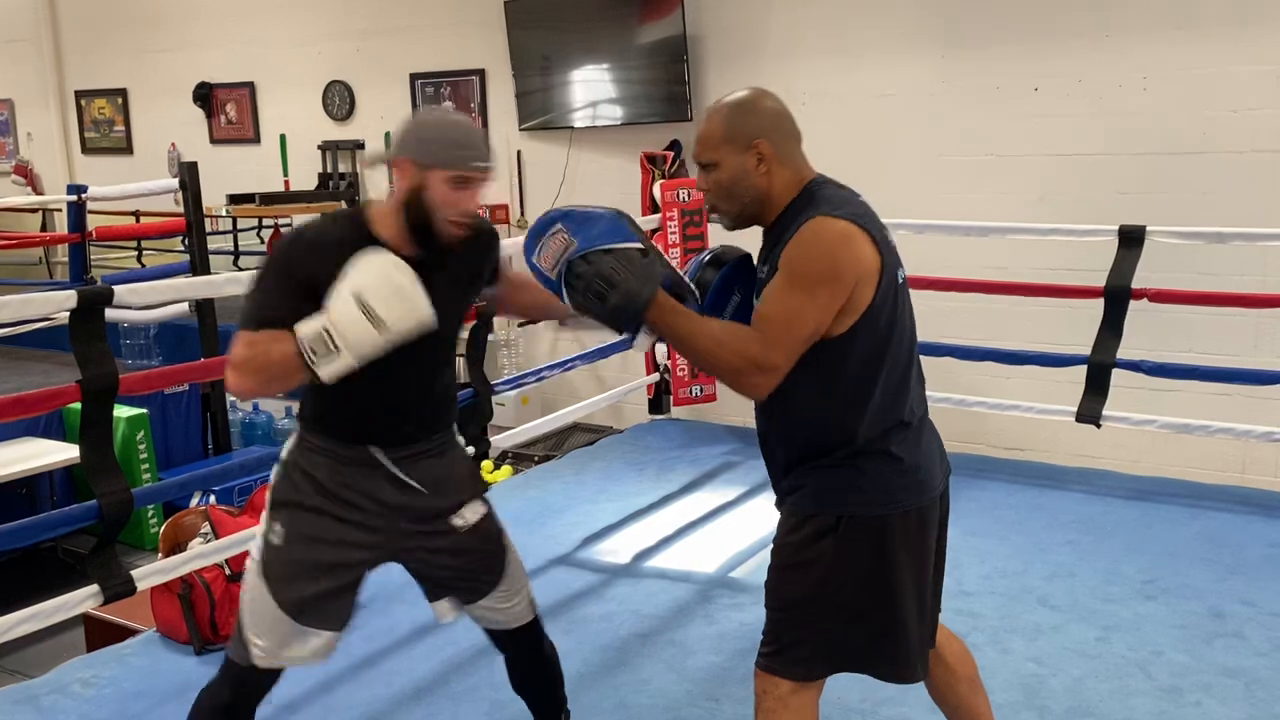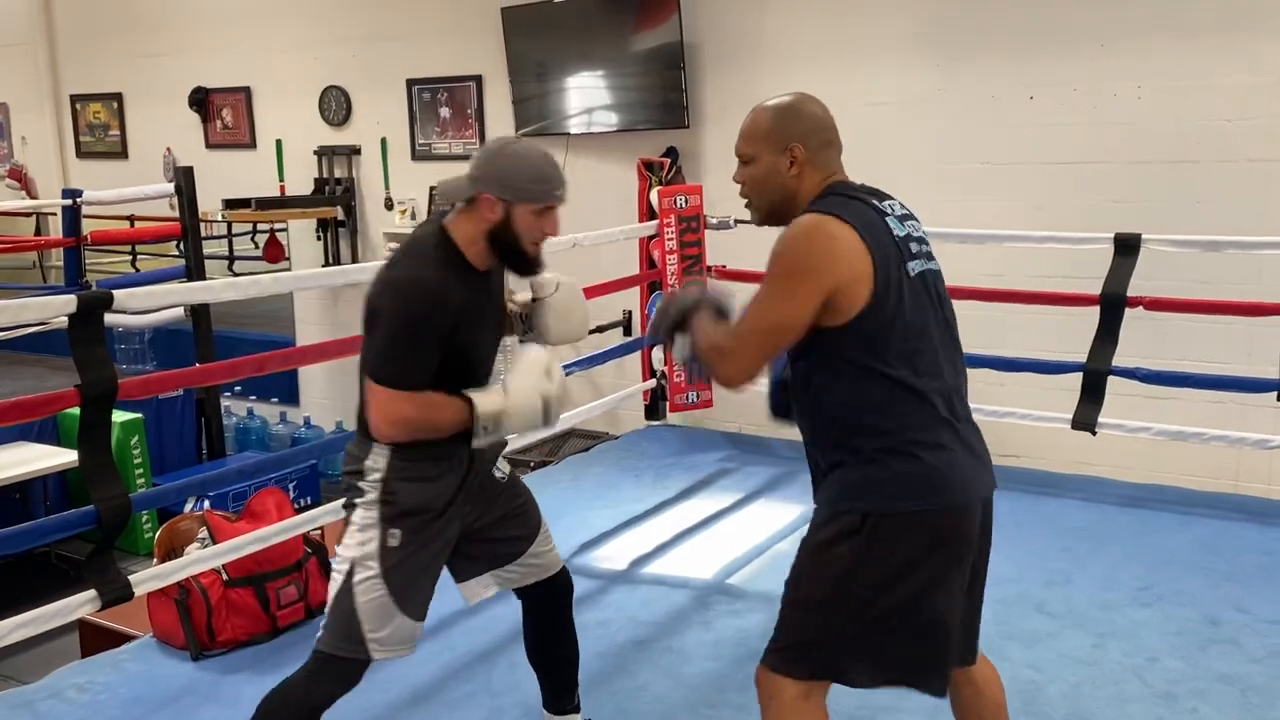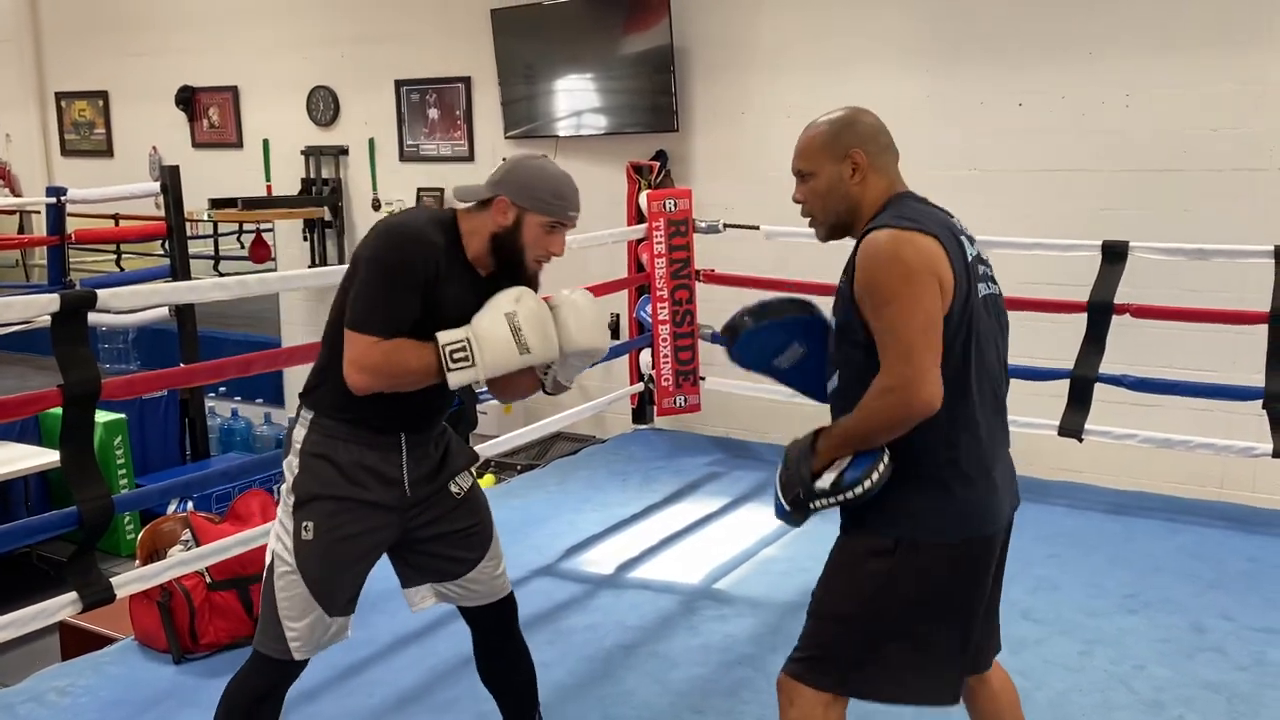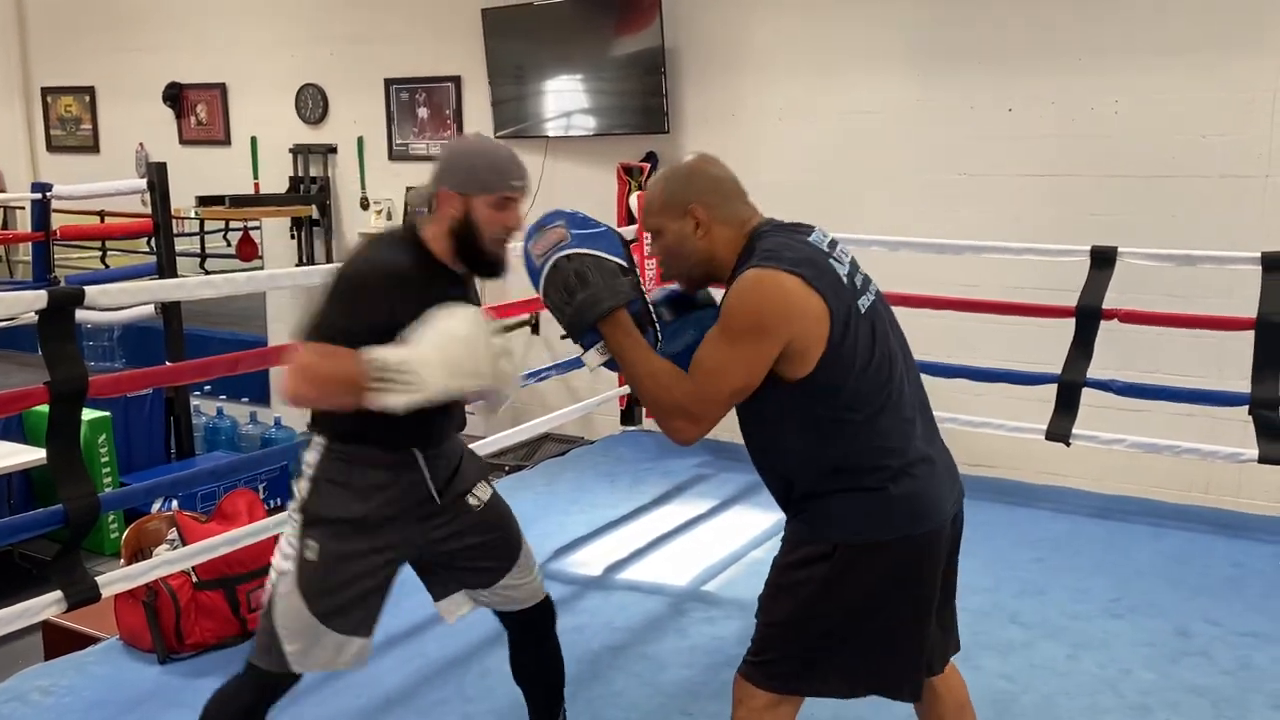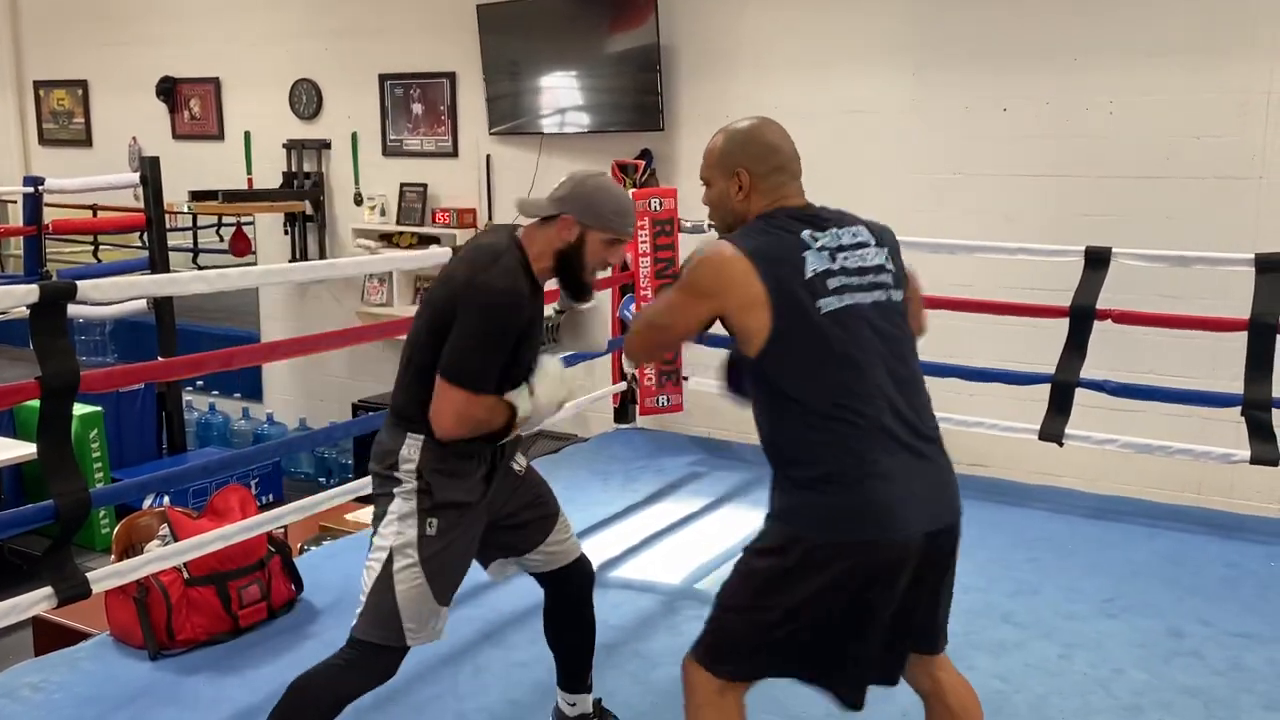
dt=1s
person 1, frame 1
left shoulder: (831, 236)
right shoulder: (799, 221)
left elbow: (758, 370)
right elbow: (772, 340)
left wrist: (648, 303)
right wrist: (687, 304)
left hip: (856, 492)
right hip: (897, 473)
right knee: (915, 626)
person 1, frame 2
left shoulder: (815, 235)
right shoulder: (884, 215)
left elbow: (734, 362)
left wrist: (692, 322)
left hip: (890, 494)
right hip: (956, 478)
right knee: (954, 650)
person 1, frame 3
left shoulder: (892, 247)
right shoulder: (938, 232)
left elbow: (912, 390)
left wrist: (821, 449)
right wrist: (820, 358)
left hip: (917, 516)
right hip: (976, 497)
right knee: (970, 660)
person 1, frame 4
left shoulder: (768, 288)
right shoulder: (800, 248)
left elbow: (689, 416)
left wrist: (609, 314)
left hip: (865, 520)
right hip: (923, 498)
right knee: (922, 661)
person 1, frame 5
left shoulder: (728, 263)
right shoulder: (873, 239)
left elbow: (641, 344)
left hip: (832, 523)
right hip: (930, 503)
right knee: (924, 657)
person 2, frame 1
left shoulder: (464, 243)
right shoulder: (309, 251)
left elbow: (497, 285)
right elbow: (244, 374)
left wrist: (574, 304)
right wrist: (338, 333)
left hip: (432, 472)
right hip: (325, 481)
left knee: (517, 624)
right knee: (250, 667)
person 2, frame 2
left shoulder: (487, 253)
right shoulder: (421, 281)
right elbow: (387, 418)
left wrist: (536, 322)
right wrist: (494, 409)
left hip: (466, 456)
right hip: (402, 479)
left knee: (549, 588)
right knee: (340, 663)
person 2, frame 3
left shoulder: (505, 270)
right shoulder: (407, 242)
left elbow: (503, 384)
right elbow: (363, 370)
left wrist: (558, 363)
right wrist: (474, 347)
left hip: (426, 452)
right hip: (340, 458)
left knee: (495, 612)
right knee: (280, 657)
person 2, frame 4
left shoulder: (467, 250)
right shoulder: (374, 268)
right elbow: (304, 381)
right wrist: (416, 369)
left hip: (440, 470)
right hip: (350, 483)
left knee: (531, 611)
right knee: (274, 669)
person 2, frame 5
left shoulder: (510, 250)
right shoulder: (498, 286)
right elbow: (449, 418)
left wrist: (568, 327)
right wrist: (534, 401)
left hip: (486, 458)
right hip: (428, 469)
left knee: (572, 575)
right knee: (375, 656)
